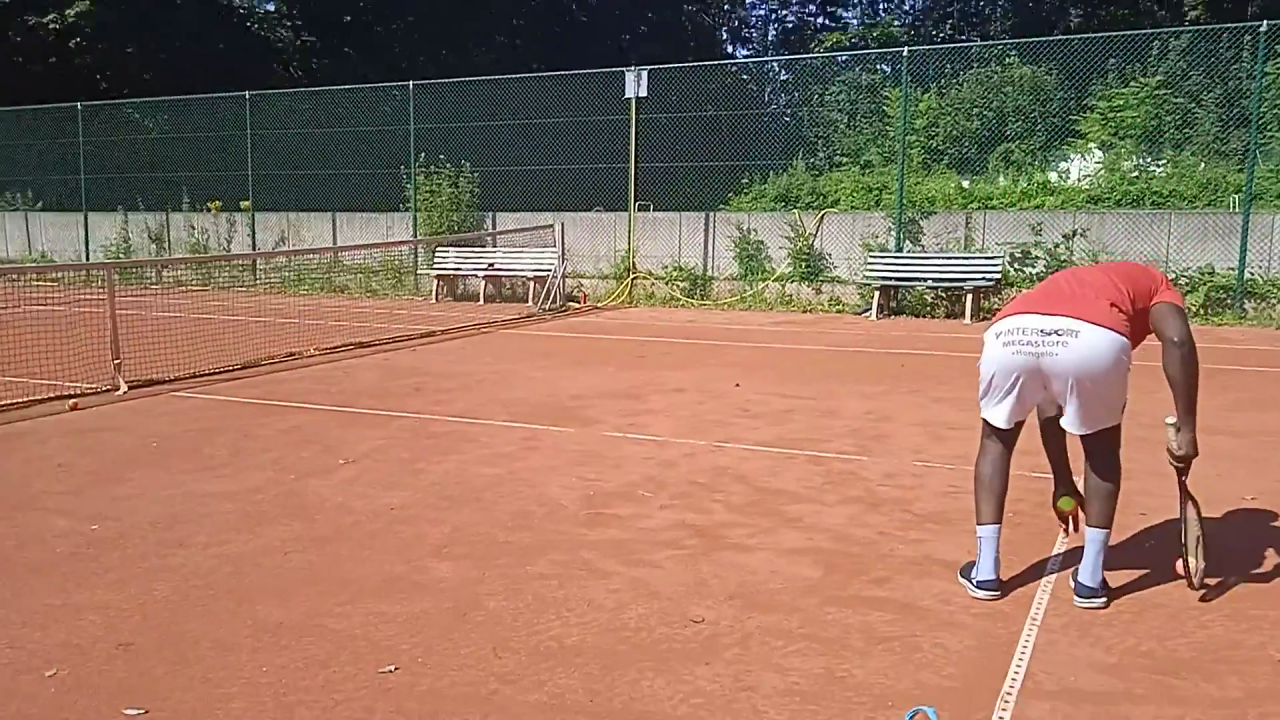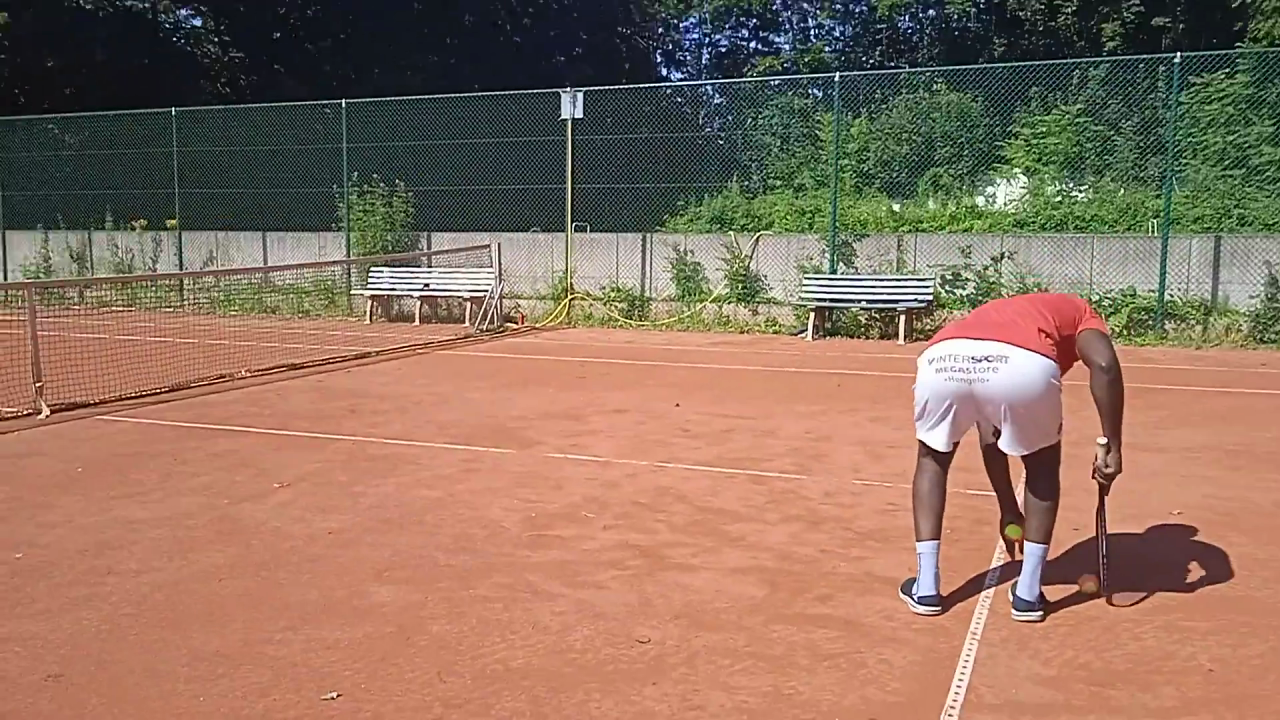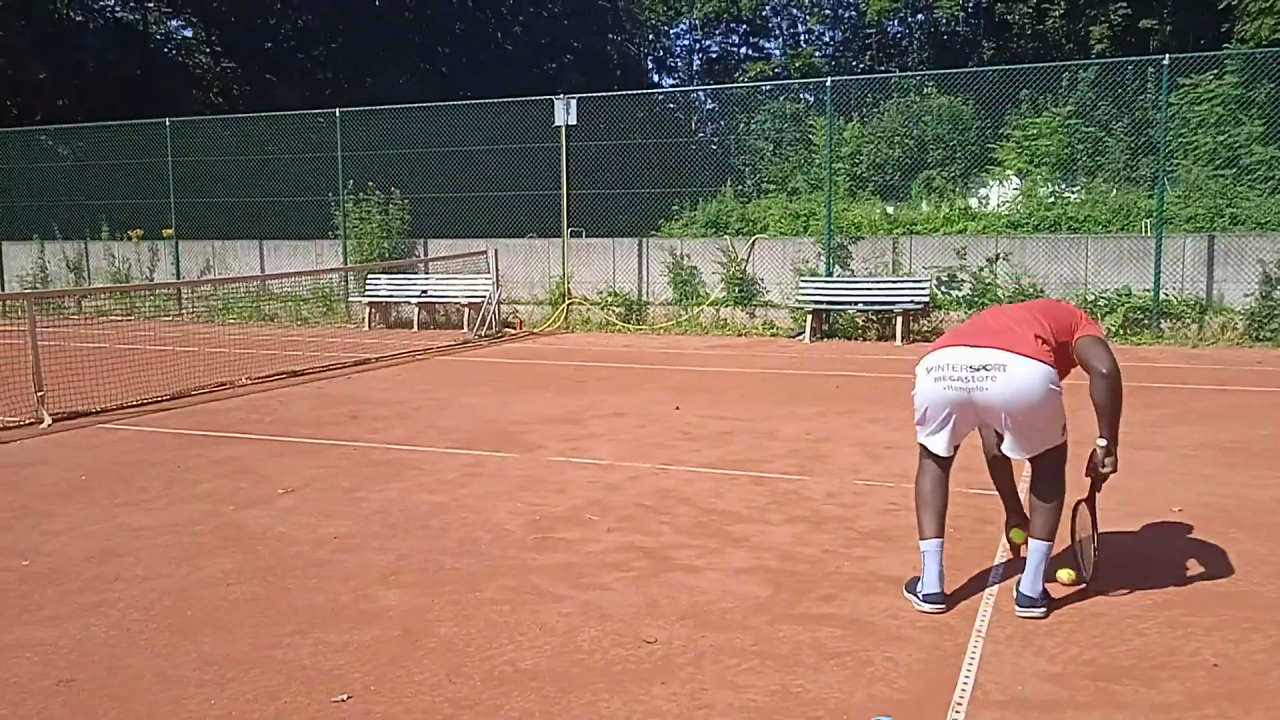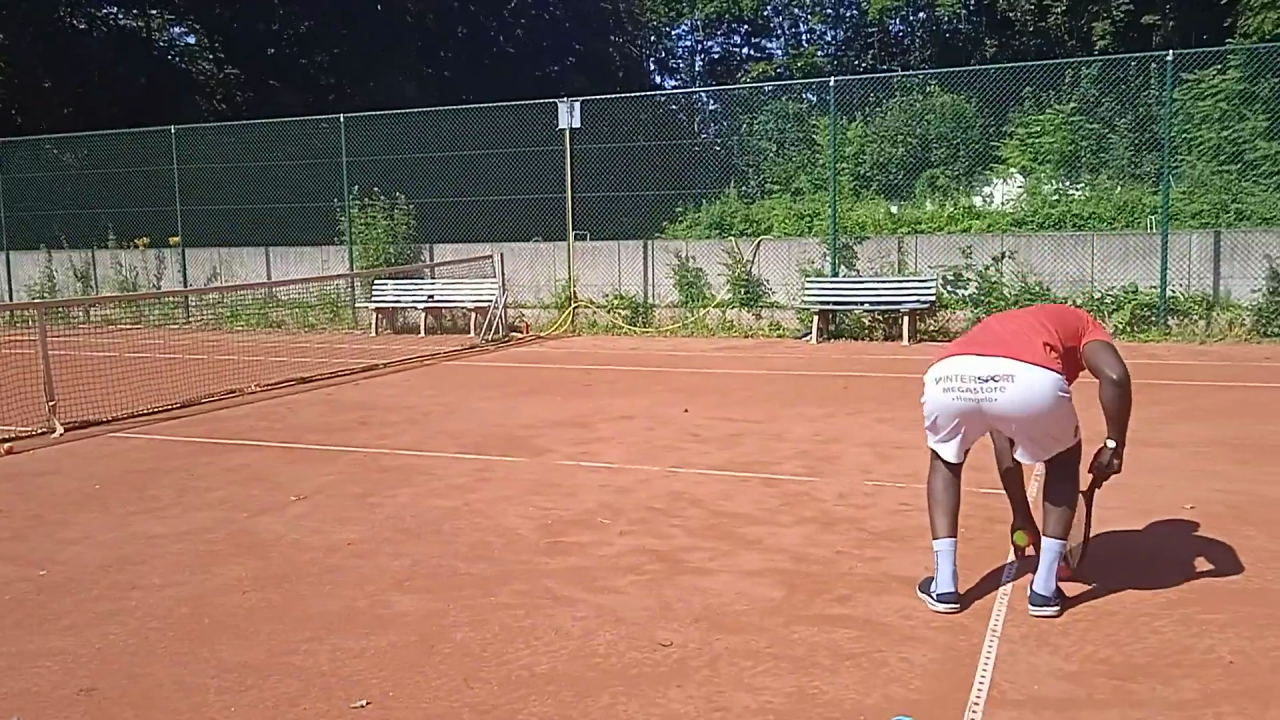
dt=0.1s
person 1, frame 1
right shoulder: (1153, 282)
left elbow: (1049, 409)
right elbow: (1178, 339)
left wrist: (1063, 481)
right wrist: (1186, 428)
left hip: (1010, 331)
right hip: (1096, 338)
left knee: (996, 439)
right knee: (1102, 444)
left ankle: (985, 569)
right ankle: (1091, 577)
person 1, frame 2
right shoulder: (1078, 311)
left elbow: (989, 439)
right elbow: (1104, 364)
left wrist: (1009, 509)
right wrist: (1111, 444)
left hip: (942, 359)
right hip: (1025, 365)
left knee: (932, 458)
right knee: (1043, 461)
left ankle: (925, 585)
right ankle: (1028, 591)
person 1, frame 3
right shoulder: (1073, 318)
left elbow: (993, 443)
right elbow: (1105, 370)
left wrist: (1014, 512)
right wrist: (1107, 445)
left hip: (941, 365)
right hip: (1024, 370)
left knee: (934, 459)
right knee: (1048, 462)
left ankle: (929, 583)
right ankle: (1032, 588)
person 1, frame 4
right shoulder: (1079, 322)
left elbow: (1004, 447)
right elbow: (1115, 376)
left wrist: (1022, 515)
right wrist: (1114, 445)
left hip: (949, 375)
right hip: (1033, 380)
left knee: (945, 460)
right knee: (1064, 459)
left ankle: (944, 582)
right ankle: (1045, 587)
